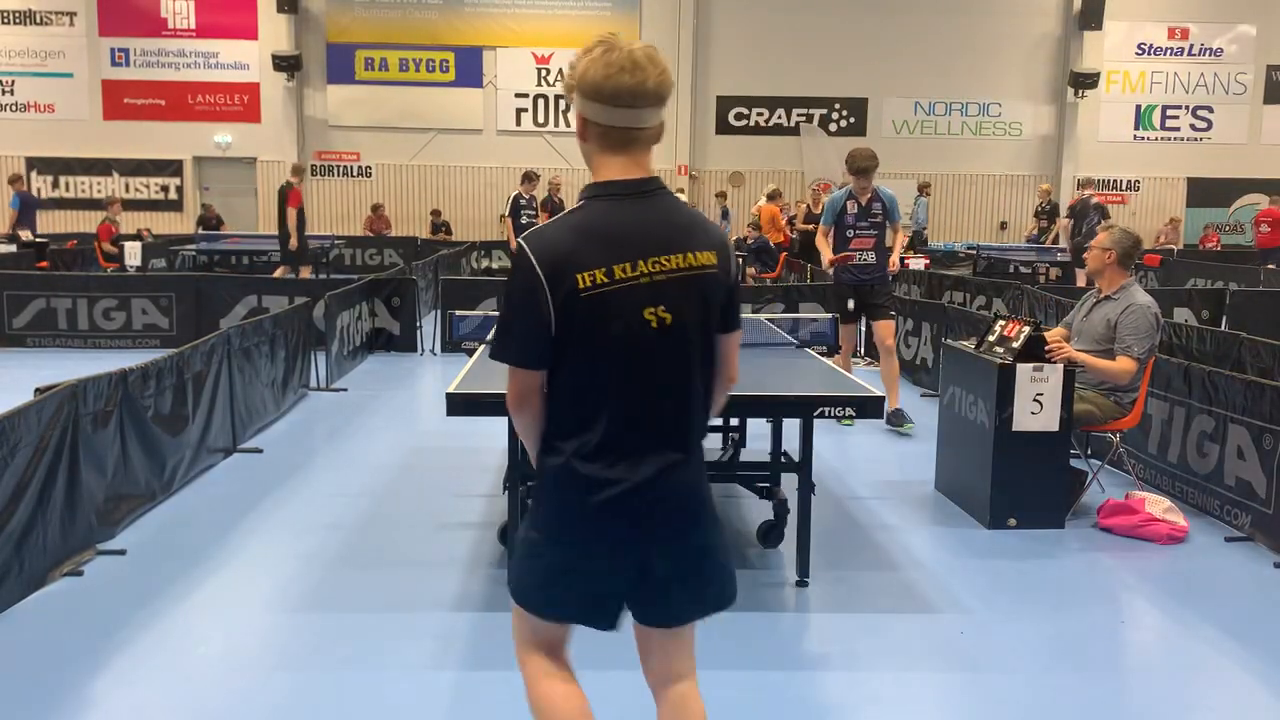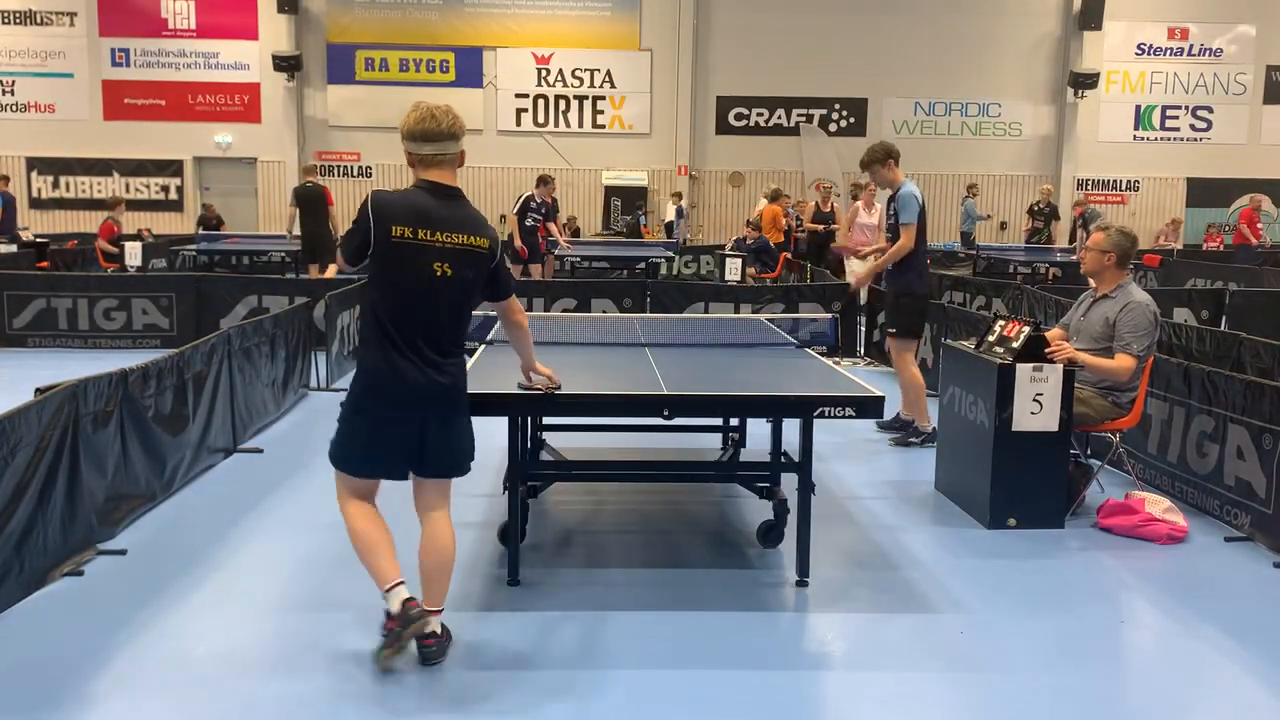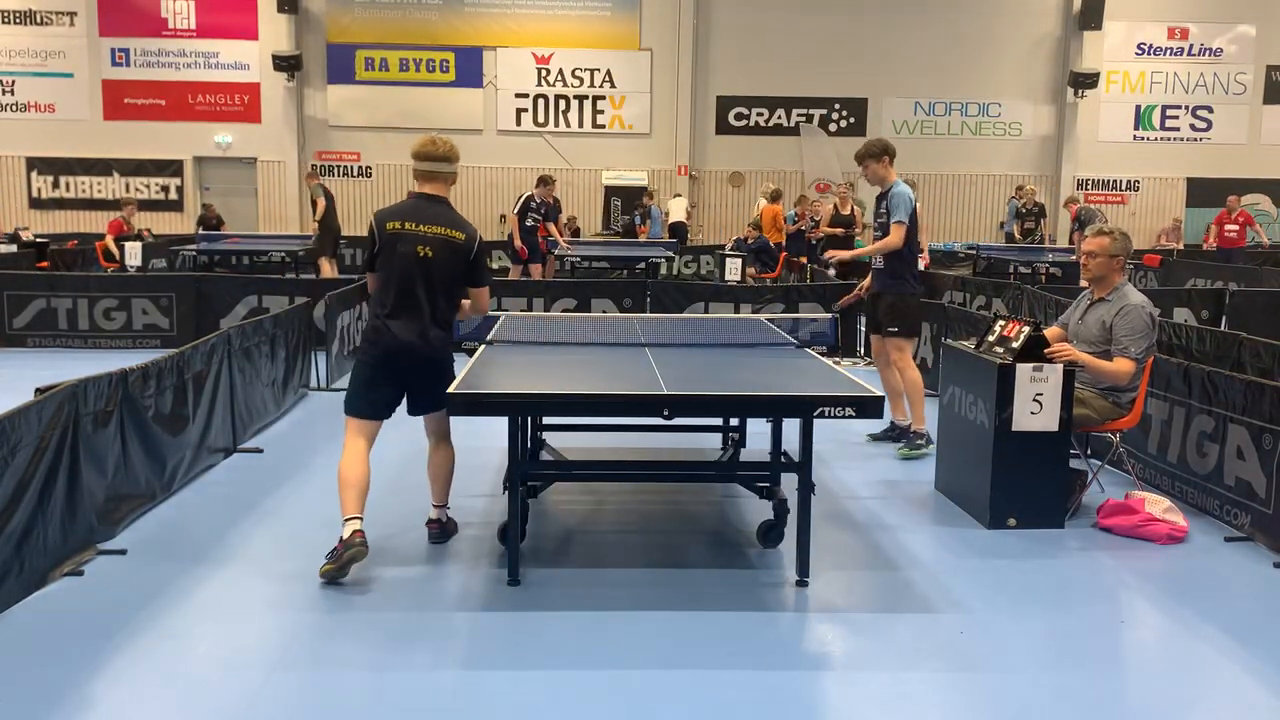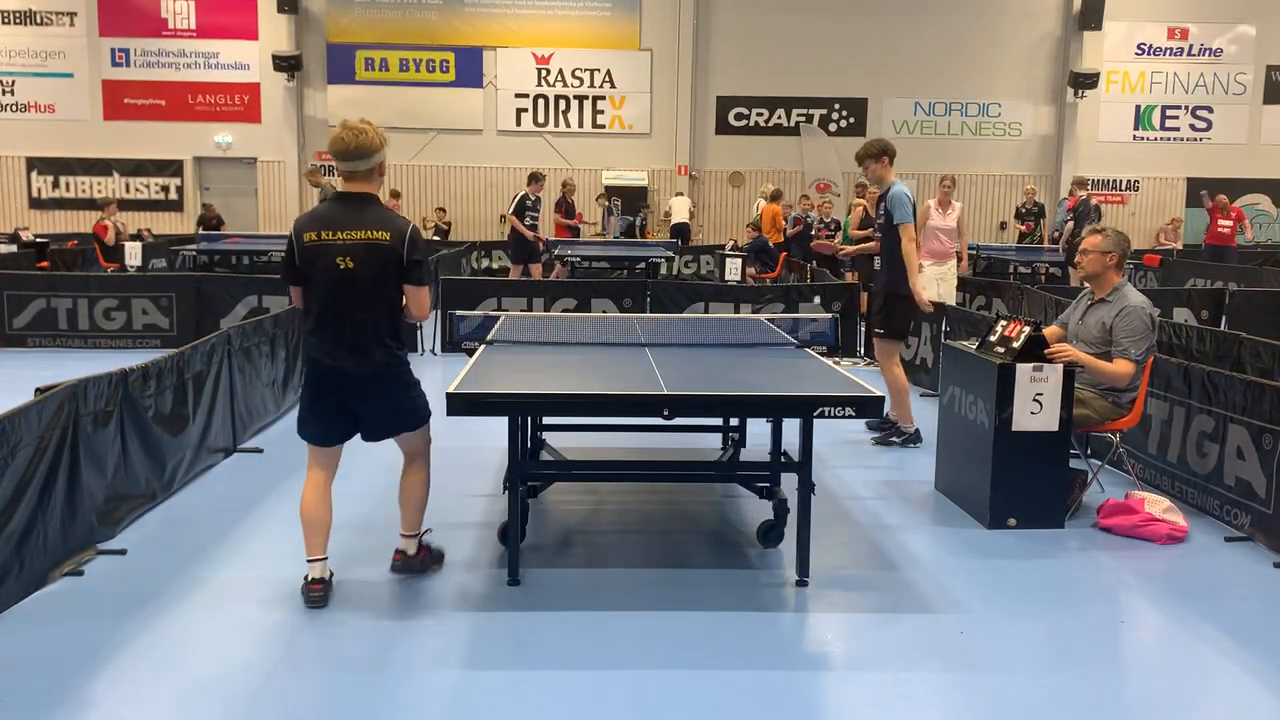
dt=1s
person 1, frame 1
left shoulder: (546, 250)
right shoulder: (707, 239)
left elbow: (524, 396)
right elbow: (724, 371)
left hip: (580, 494)
right hip: (680, 494)
left knee: (540, 643)
person 1, frame 2
left shoulder: (381, 207)
right shoulder: (484, 233)
left elbow: (347, 261)
right elbow: (513, 317)
right wrist: (531, 366)
left hip: (382, 386)
right hip: (446, 390)
left knee: (356, 495)
right knee: (435, 509)
left ankle: (400, 603)
right ankle: (431, 624)
person 1, frame 3
left shoulder: (384, 219)
right shoulder: (466, 233)
left elbow: (372, 286)
right elbow: (481, 305)
left hip: (382, 345)
right hip: (433, 348)
left knee: (357, 440)
right knee: (439, 434)
left ankle: (352, 531)
right ankle: (439, 518)
person 1, frame 4
left shoulder: (305, 227)
right shoulder: (402, 230)
left elbow: (298, 299)
right elbow: (419, 310)
left hip: (323, 367)
right hip: (383, 367)
left knee: (319, 469)
right knee: (416, 449)
left ankle: (317, 573)
right ankle: (410, 545)
person 2, frame 1
left shoulder: (887, 198)
right shoulder: (837, 201)
left elbow: (897, 231)
right elbow: (822, 235)
left wrist: (895, 253)
right wrist: (826, 254)
left hip: (878, 281)
right hip: (847, 282)
left knee: (888, 344)
right knee: (846, 346)
left ankle: (894, 409)
person 2, frame 2
left shoulder: (907, 194)
right shoulder: (896, 195)
left elbow: (907, 243)
left wrist: (870, 269)
right wrist: (874, 250)
left hip: (910, 288)
right hip: (901, 286)
left knee: (903, 359)
right knee: (898, 353)
left ankle: (924, 427)
right ankle: (907, 416)
person 2, frame 3
left shoulder: (900, 194)
right shoulder: (883, 196)
left elbow: (896, 241)
left wrist: (851, 254)
right wrist: (870, 279)
left hip: (902, 290)
right hip: (884, 288)
left knee: (901, 359)
right knee: (881, 358)
left ankle: (920, 431)
right ankle: (899, 422)
person 2, frame 4
left shoulder: (898, 194)
right shoulder: (887, 195)
left elbow: (908, 242)
left wrist: (915, 286)
left hip: (897, 289)
right hip: (887, 287)
left knee: (888, 356)
right knee: (882, 353)
left ankle: (907, 426)
right ankle: (895, 417)
person 3, frame 1
left shoulder: (1138, 308)
right shoulder: (1091, 297)
left elbow: (1124, 373)
right elbow: (1059, 335)
left wrist: (1079, 357)
left hip: (1106, 398)
person 3, frame 2
left shoulder: (1136, 306)
right shoulder: (1088, 297)
left elbow: (1123, 370)
right elbow: (1056, 336)
left wrist: (1080, 358)
left hip: (1105, 398)
person 3, frame 3
left shoulder: (1132, 308)
right shoulder: (1086, 296)
left elbow: (1122, 374)
right elbow: (1053, 335)
left wrist: (1081, 358)
left hip: (1105, 399)
right hip: (1071, 386)
person 3, frame 4
left shoulder: (1133, 308)
right shoulder: (1086, 297)
left elbow: (1123, 375)
right elbow: (1052, 334)
left wrist: (1081, 358)
left hip: (1105, 399)
right hip: (1070, 386)
